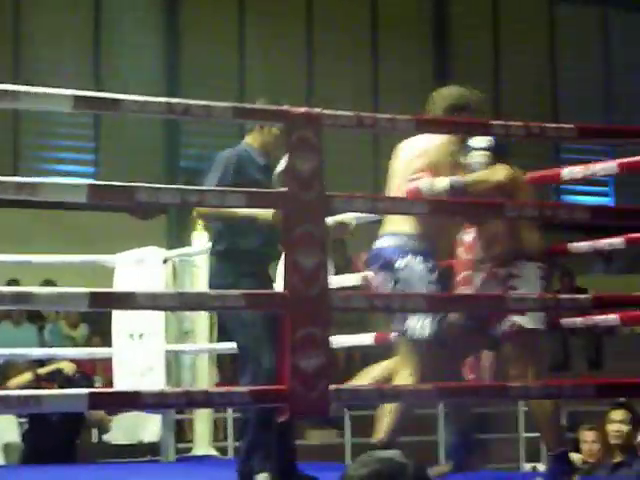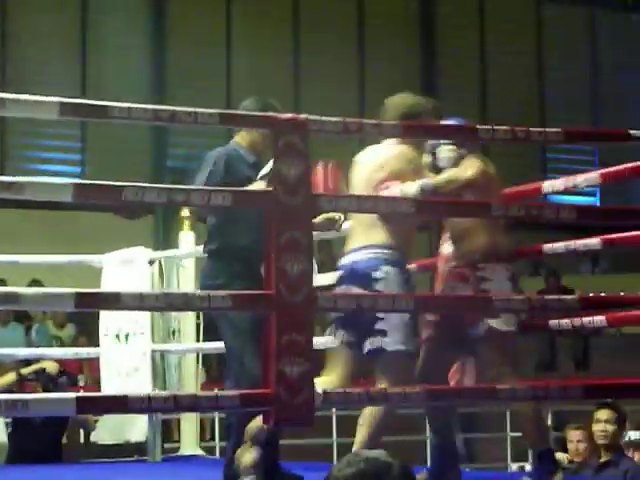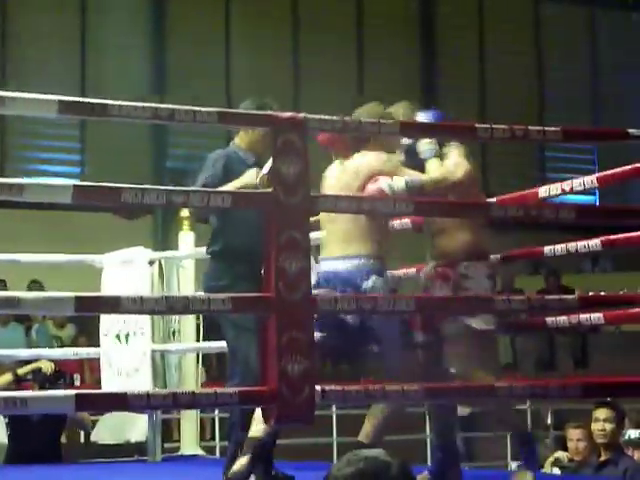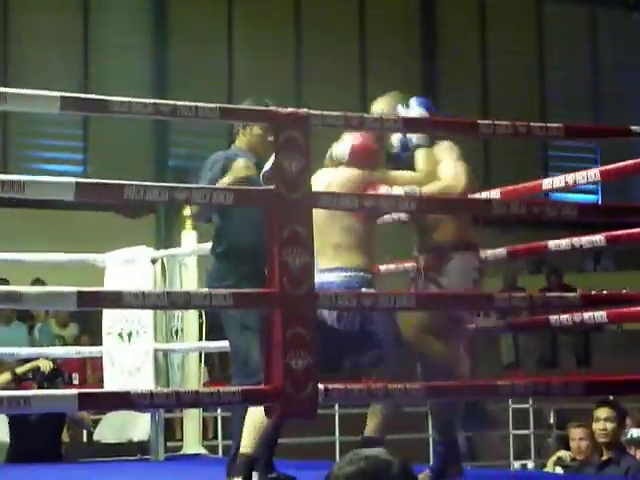
dt=0.1s
person 1, frame 1
left shoulder: (266, 171)
right shoulder: (232, 160)
right elbow: (203, 209)
right wrist: (253, 213)
left hip: (257, 276)
right hip: (234, 276)
left knee: (281, 365)
right knee: (262, 366)
person 1, frame 2
left shoulder: (258, 166)
right shoulder: (222, 158)
left wrist: (316, 224)
right wrist: (245, 194)
left hip: (248, 276)
right hip: (226, 276)
left knee: (266, 368)
right knee: (246, 371)
person 1, frame 3
left shoulder: (257, 170)
right shoulder: (223, 161)
right elbow: (195, 211)
right wrist: (239, 186)
left hip: (249, 277)
right hip: (229, 277)
left knee: (266, 367)
right knee: (249, 370)
person 1, frame 4
left shoulder: (265, 172)
right shoulder: (223, 161)
right elbow: (197, 214)
right wrist: (229, 181)
left hip: (258, 277)
right hip: (231, 278)
right knee: (251, 368)
person 2, frame 1
left shoulder: (504, 175)
right shoulder: (471, 196)
left elbow: (497, 181)
left hip: (518, 275)
right hip: (487, 275)
left knee: (523, 375)
left ankle: (559, 462)
person 2, frame 2
left shoulder: (473, 165)
right shoulder: (440, 177)
left elbow: (469, 173)
left wrist: (419, 188)
left hip: (487, 278)
right hip: (456, 279)
left knee: (501, 377)
right knee: (430, 370)
person 2, frame 3
left shoulder: (452, 154)
right shoulder: (419, 171)
left elbow: (460, 175)
left hip: (466, 272)
right hip: (439, 275)
left knee: (474, 370)
right knee: (431, 370)
left ankle: (525, 445)
person 2, frame 4
left shoulder: (443, 150)
right shoulder: (401, 160)
left elbow: (457, 184)
left hip: (457, 262)
right hip: (431, 265)
left knee: (413, 329)
right knee: (434, 365)
person 3, frame 1
left shoulder: (410, 145)
right shoulder: (446, 145)
right elbow: (452, 211)
left hip: (388, 249)
right hip: (412, 252)
left knee: (409, 358)
right knee: (417, 363)
right ankle: (378, 451)
person 3, frame 2
left shoulder: (365, 158)
right shoulder: (403, 155)
left hip: (354, 265)
right hip: (383, 266)
left knee: (337, 377)
right knee: (395, 375)
person 3, frame 3
left shoulder: (333, 169)
right shoulder: (377, 163)
right elbow: (452, 179)
left hip: (325, 276)
right hip: (363, 276)
right knee: (399, 371)
right ankle: (362, 453)
person 3, frame 4
left shoulder: (317, 178)
right shoulder: (365, 176)
right elbow: (423, 182)
left hip: (313, 287)
right hip: (353, 287)
right knee: (391, 370)
right ankle: (371, 449)
